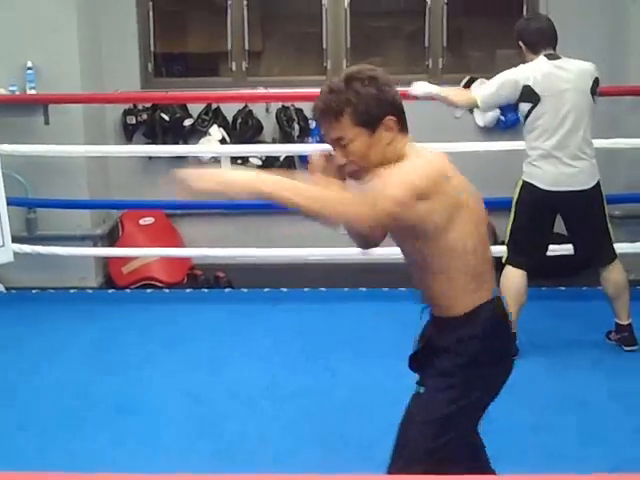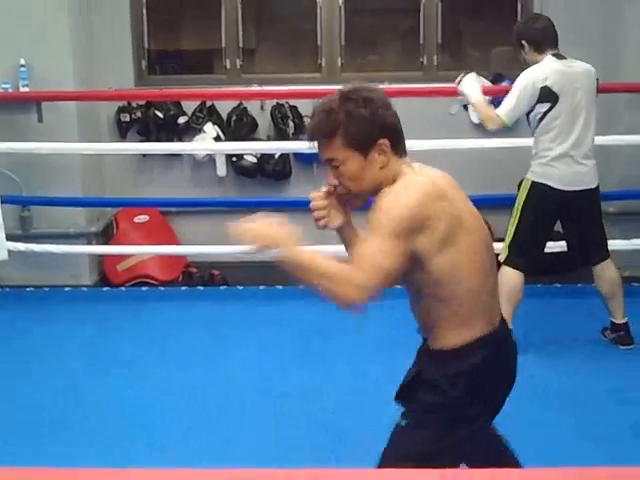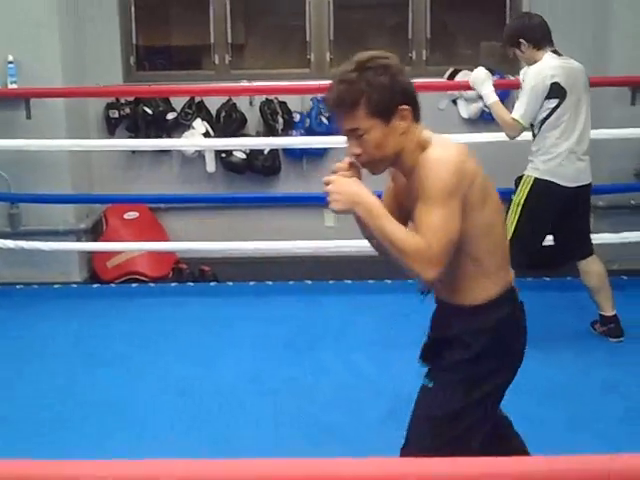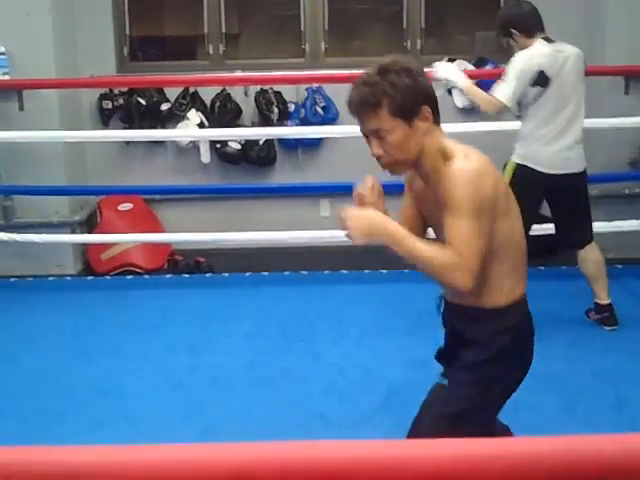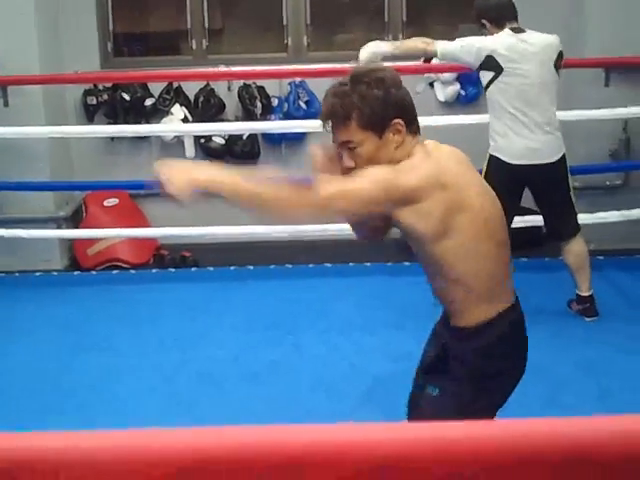
dt=0.2s
person 1, frame 1
left shoulder: (420, 171)
right shoulder: (412, 163)
left elbow: (358, 213)
right elbow: (367, 238)
left wrist: (254, 180)
right wrist: (334, 184)
left hip: (474, 343)
right hip: (461, 329)
left knee: (413, 469)
right knee: (453, 429)
person 1, frame 2
left shoulder: (406, 201)
right shoulder: (427, 182)
left elbow: (353, 289)
right elbow: (382, 269)
left wrist: (282, 240)
right wrist: (343, 227)
left hip: (462, 372)
right hip: (486, 349)
right knee: (471, 438)
person 1, frame 3
left shoulder: (441, 162)
right shoulder: (401, 165)
left elbow: (427, 264)
right elbow: (389, 242)
left wrist: (364, 201)
right wrist: (357, 199)
left hip: (481, 332)
right hip: (462, 322)
left knee: (423, 463)
right knee: (478, 420)
person 1, frame 4
left shoulder: (469, 171)
right shoulder: (420, 171)
left elbow: (459, 275)
right elbow: (409, 238)
left wrist: (383, 228)
right wrist: (377, 213)
left hip: (493, 336)
right hip: (470, 323)
right knee: (464, 425)
person 1, frame 5
left shoulder: (413, 179)
right shoulder: (436, 158)
left elbow: (300, 199)
right elbow: (374, 225)
left wrist: (202, 176)
left hip: (486, 349)
right hip: (472, 330)
right knee: (424, 413)
person 2, frame 1
left shoulder: (519, 77)
right shoulder: (588, 71)
left elbow: (465, 100)
left wrist: (430, 89)
left hip: (540, 183)
right hip: (585, 182)
left knee: (518, 263)
right knee: (605, 258)
person 2, frame 2
left shoulder: (532, 78)
right shoulder: (587, 72)
left elbow: (494, 123)
left wrist: (473, 91)
left hip: (545, 182)
right hip: (585, 181)
left knee: (513, 261)
right knee: (598, 257)
right ankle: (620, 327)
person 2, frame 3
left shoulder: (539, 74)
right shoulder: (576, 69)
left elbow: (513, 128)
left wrist: (486, 90)
left hip: (546, 177)
right hip: (579, 177)
left knee: (509, 254)
right knee: (582, 252)
right ankle: (610, 320)
person 2, frame 4
left shoulder: (527, 61)
right shoulder: (574, 54)
left elbow: (491, 106)
left wrist: (457, 77)
left hip: (533, 166)
right hip: (572, 165)
right knee: (582, 239)
right ankle: (604, 308)
person 2, frame 5
left shoulder: (486, 47)
right shoulder: (552, 43)
left elbow: (426, 47)
left wrist: (379, 49)
left hip: (507, 157)
right hip: (549, 155)
right knee: (568, 231)
right ankle: (586, 299)
